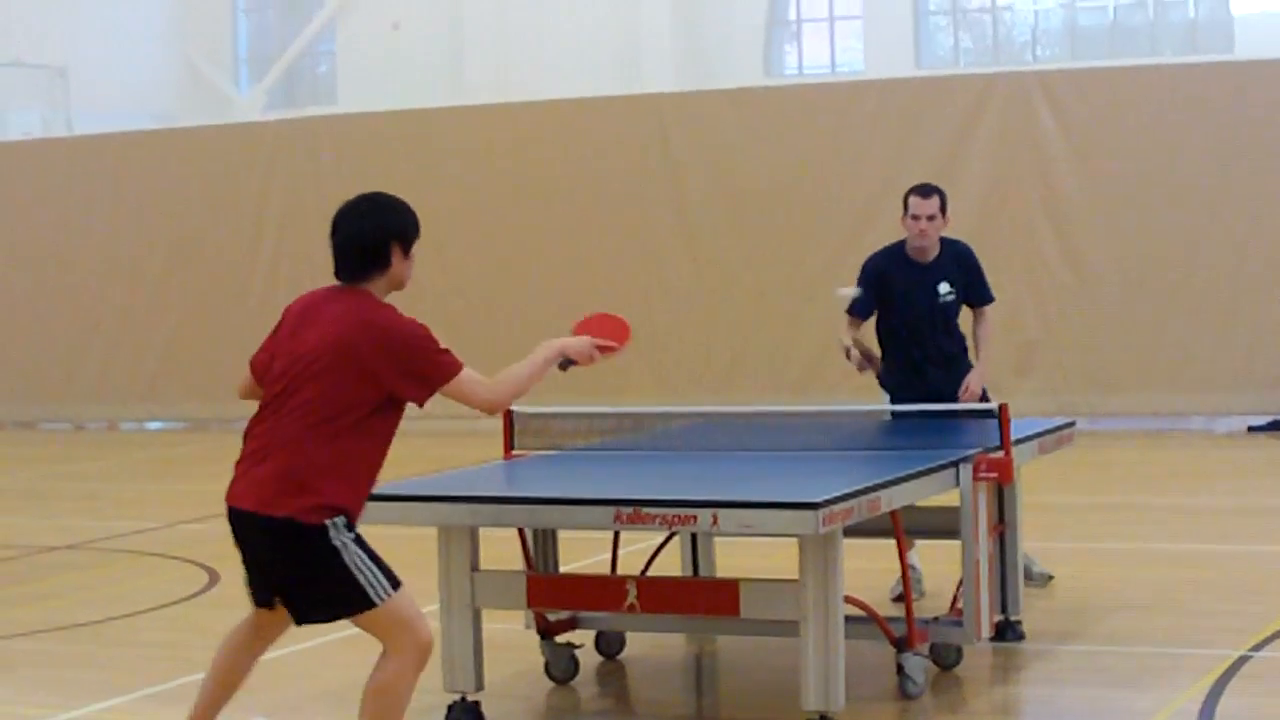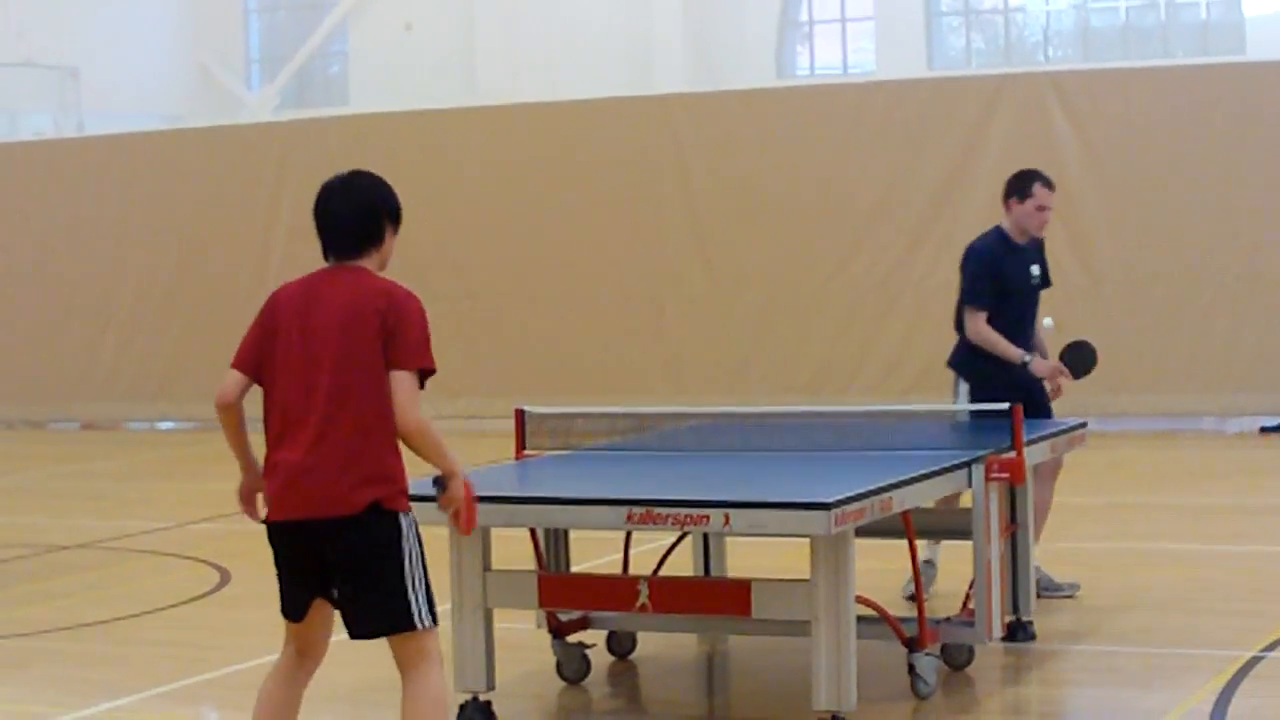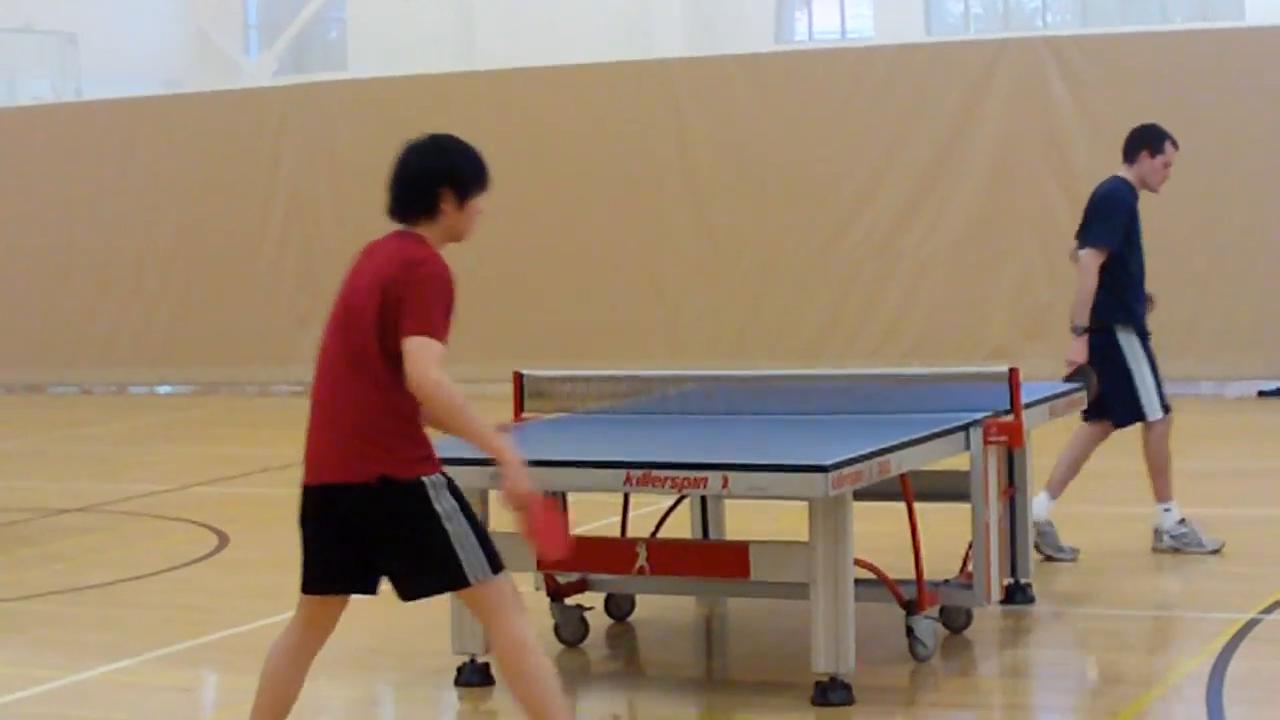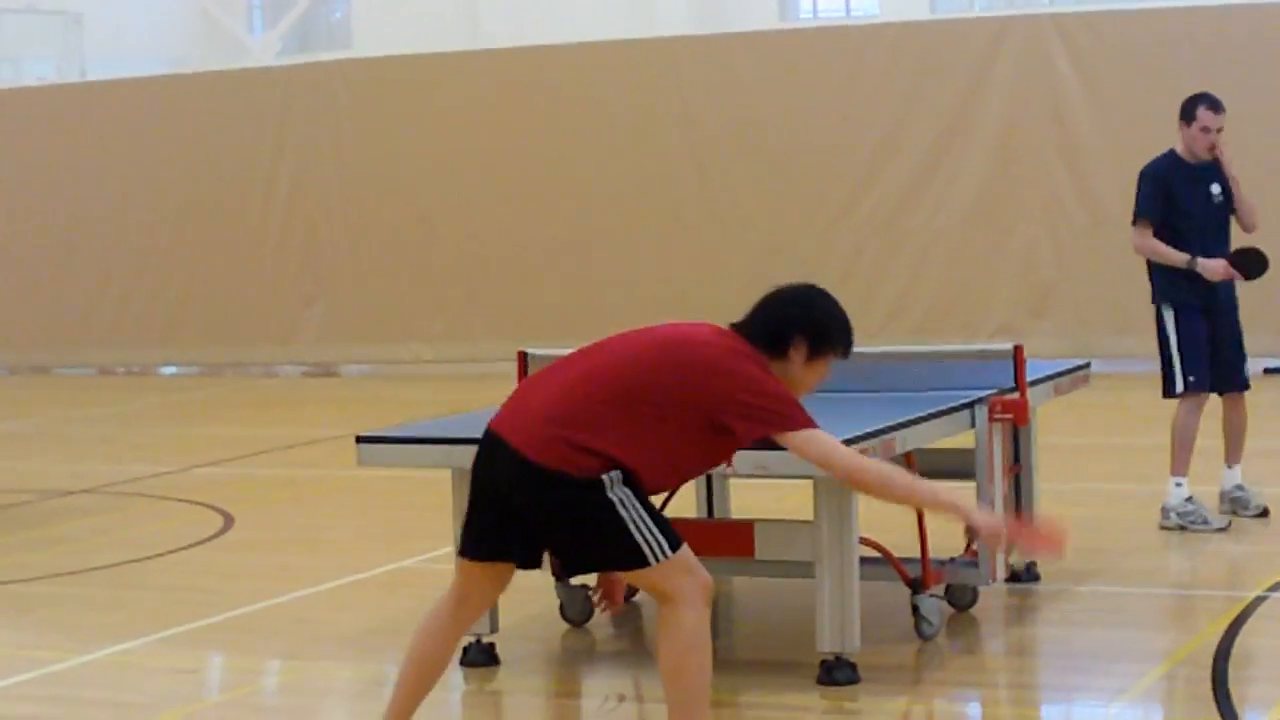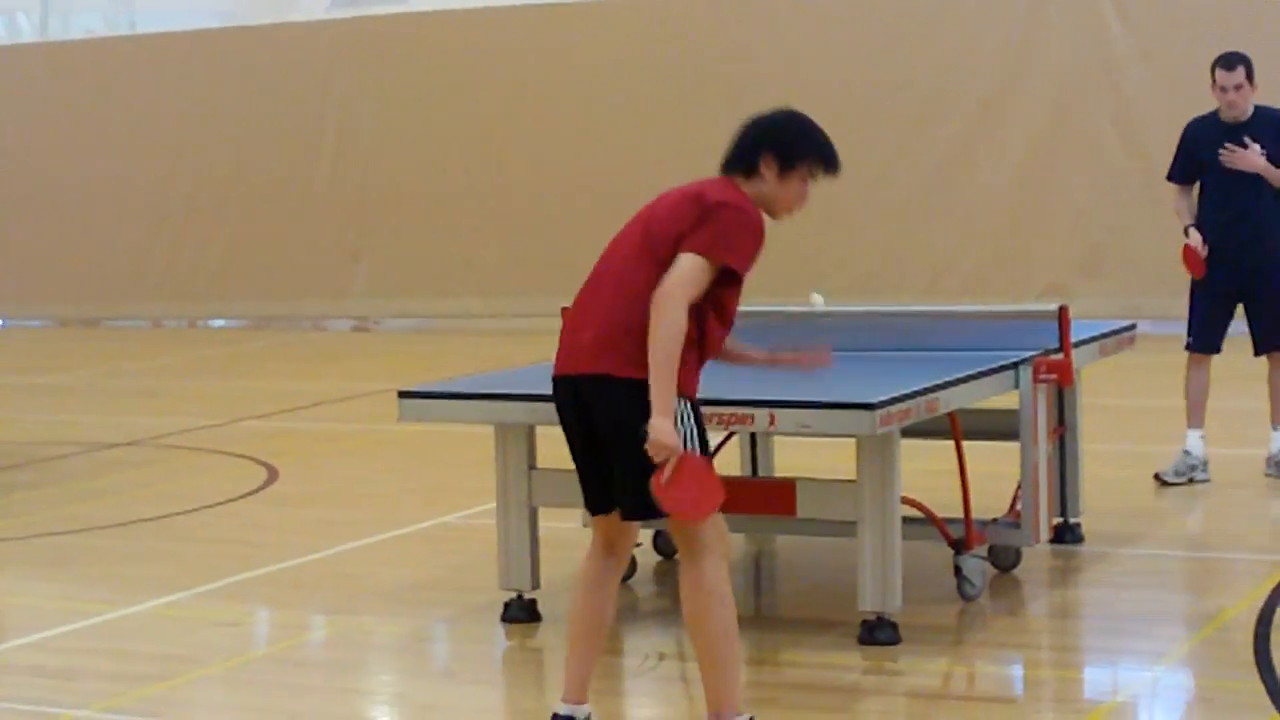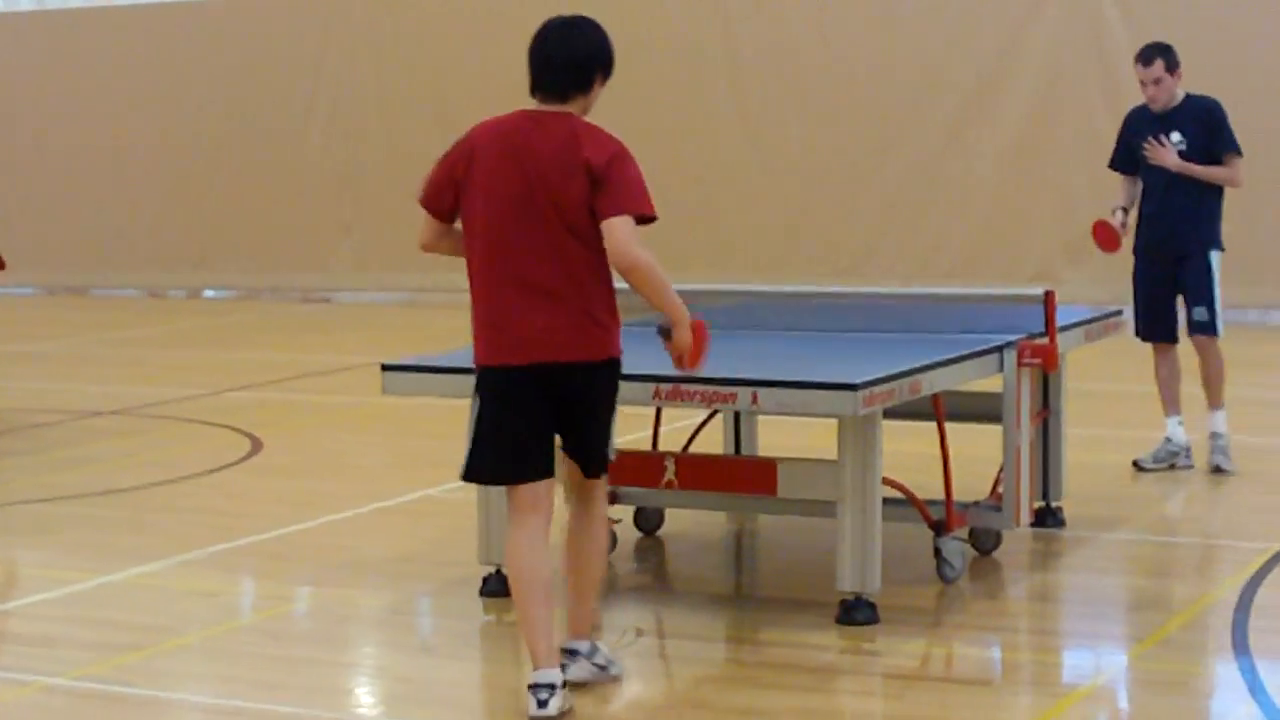
dt=0.5s
person 1, frame 1
left shoulder: (303, 309)
right shoulder: (391, 333)
left elbow: (250, 386)
right elbow: (489, 397)
right wrist: (555, 348)
left hip: (248, 501)
right hip: (304, 516)
left knee: (266, 622)
right knee: (411, 639)
person 1, frame 2
left shoulder: (284, 300)
right shoulder: (396, 303)
left elbow: (227, 396)
right elbow: (406, 416)
left wrist: (251, 469)
right wrist: (453, 471)
left hip: (290, 507)
right hip: (368, 506)
left knee: (302, 649)
right knee: (422, 657)
person 1, frame 3
left shoulder: (374, 257)
right shoulder: (424, 268)
right elbow: (425, 379)
left wrist: (470, 430)
right wrist: (503, 452)
left hip: (327, 469)
right hip: (393, 471)
left knee: (312, 619)
right knee: (501, 603)
person 1, frame 4
left shoulder: (708, 352)
right shoulder: (742, 375)
right elbow: (847, 465)
left wrist: (612, 555)
right wrist: (964, 509)
left hip: (510, 445)
right hip: (564, 461)
left knee: (470, 593)
right knee: (686, 593)
person 1, frame 5
left shoulder: (697, 201)
right shoulder: (736, 215)
right elbow: (669, 302)
left wrist: (772, 357)
right wrist: (663, 413)
left hip: (577, 370)
right hip: (632, 379)
left knee: (612, 540)
right knee: (703, 544)
person 1, frame 6
left shoulder: (480, 142)
right shoulder: (604, 152)
left elbow: (432, 238)
right elbow: (627, 253)
right wrist: (677, 310)
left hip: (506, 354)
right hip: (586, 351)
left knee: (528, 512)
right knee: (588, 493)
right ankle: (579, 643)
person 2, frame 1
left shoulder: (961, 257)
right shoulder: (880, 266)
left elbow: (982, 314)
right elbow: (853, 326)
left wrist: (978, 370)
right wrist: (855, 350)
left hip: (958, 381)
right hip: (905, 387)
right ankle: (911, 566)
person 2, frame 2
left shoulder: (1036, 247)
right shoulder: (984, 253)
right elbow: (974, 327)
left wrist: (1046, 358)
right wrist: (1029, 360)
left hip: (1023, 378)
right hip: (980, 377)
left knee: (1050, 461)
right ankle: (929, 561)
person 2, frame 3
left shoulder: (1114, 195)
right shoulder: (1116, 198)
left elbow: (1089, 261)
right elbow: (1087, 265)
left wrist: (1137, 294)
right wrist: (1079, 333)
left hip: (1109, 325)
right hip: (1116, 327)
left knee: (1099, 424)
right knee: (1157, 418)
left ankle: (1040, 513)
right ankle: (1168, 523)
person 2, frame 4
left shoulder: (1220, 167)
right shoulder: (1158, 173)
left elbow: (1250, 224)
right elbow: (1142, 240)
left wrist: (1229, 172)
right wrist: (1197, 263)
left hip: (1221, 299)
right hip: (1179, 302)
left knee: (1235, 391)
right knee: (1192, 394)
left ankle: (1232, 486)
right ankle: (1177, 500)
person 2, frame 5
right shoulder: (1198, 132)
right elbow: (1182, 192)
right wrist: (1190, 229)
right hip: (1214, 262)
right knee: (1199, 353)
right ankle: (1193, 452)
person 2, frame 6
left shoulder: (1207, 112)
right shoulder: (1136, 120)
left elbow: (1234, 176)
left wrist: (1179, 164)
right wrist: (1123, 209)
left hip: (1198, 245)
right hip: (1151, 248)
left knee: (1203, 336)
right knee: (1161, 342)
left ankle: (1218, 428)
right ankle: (1175, 437)
